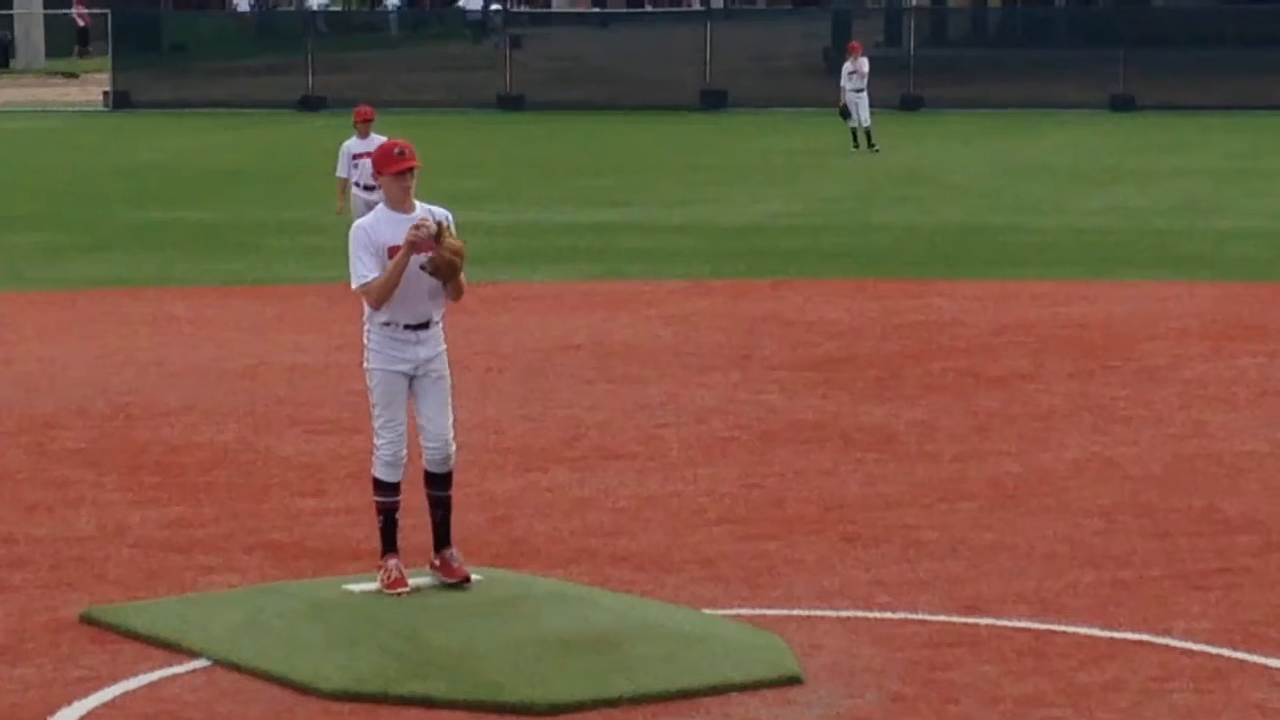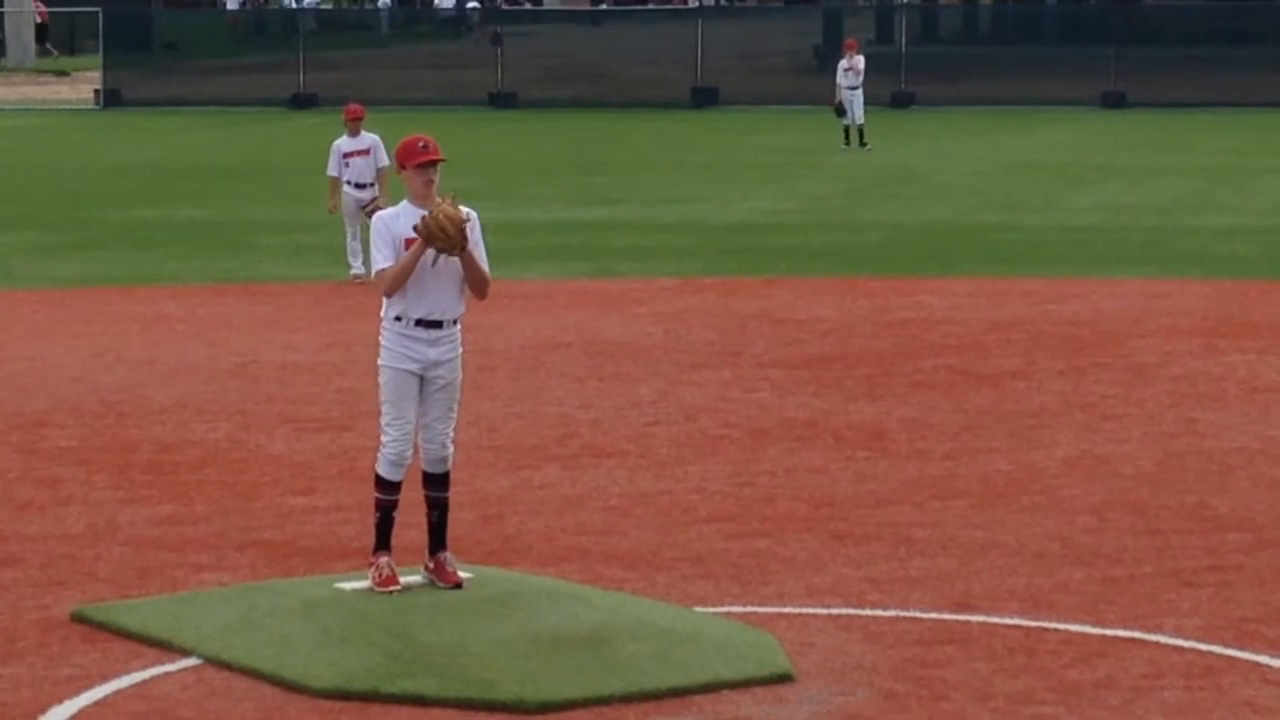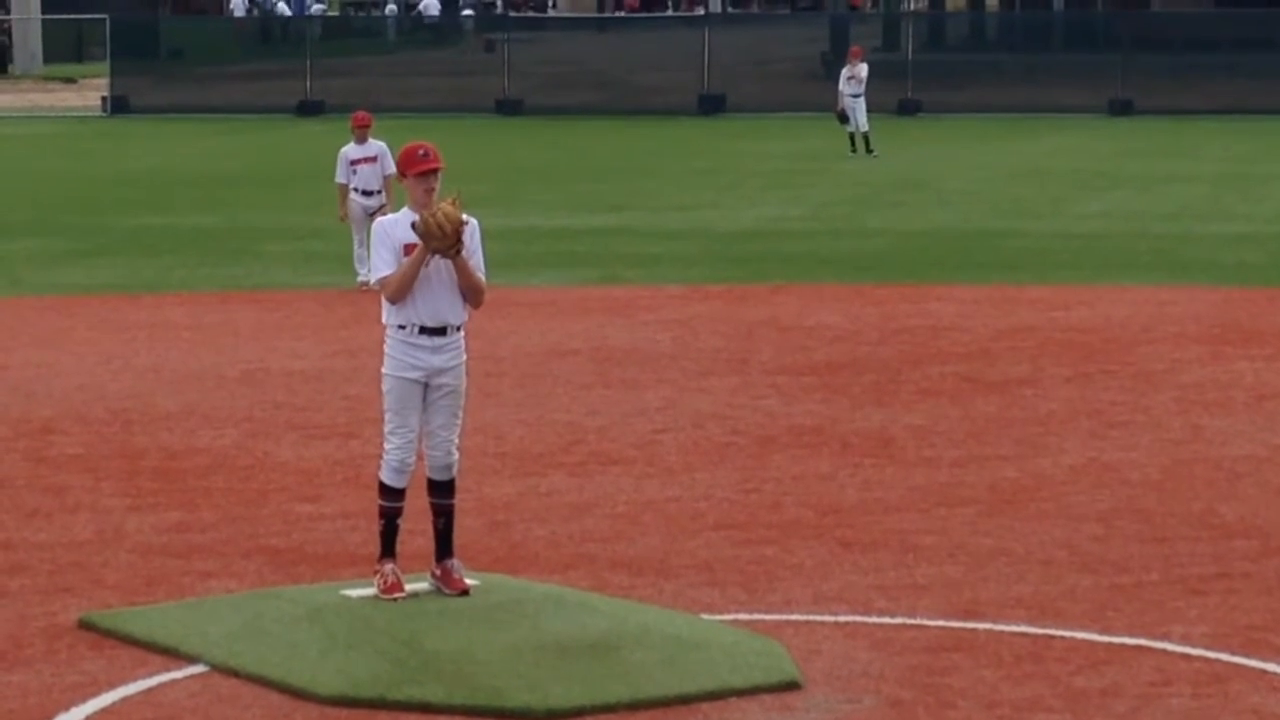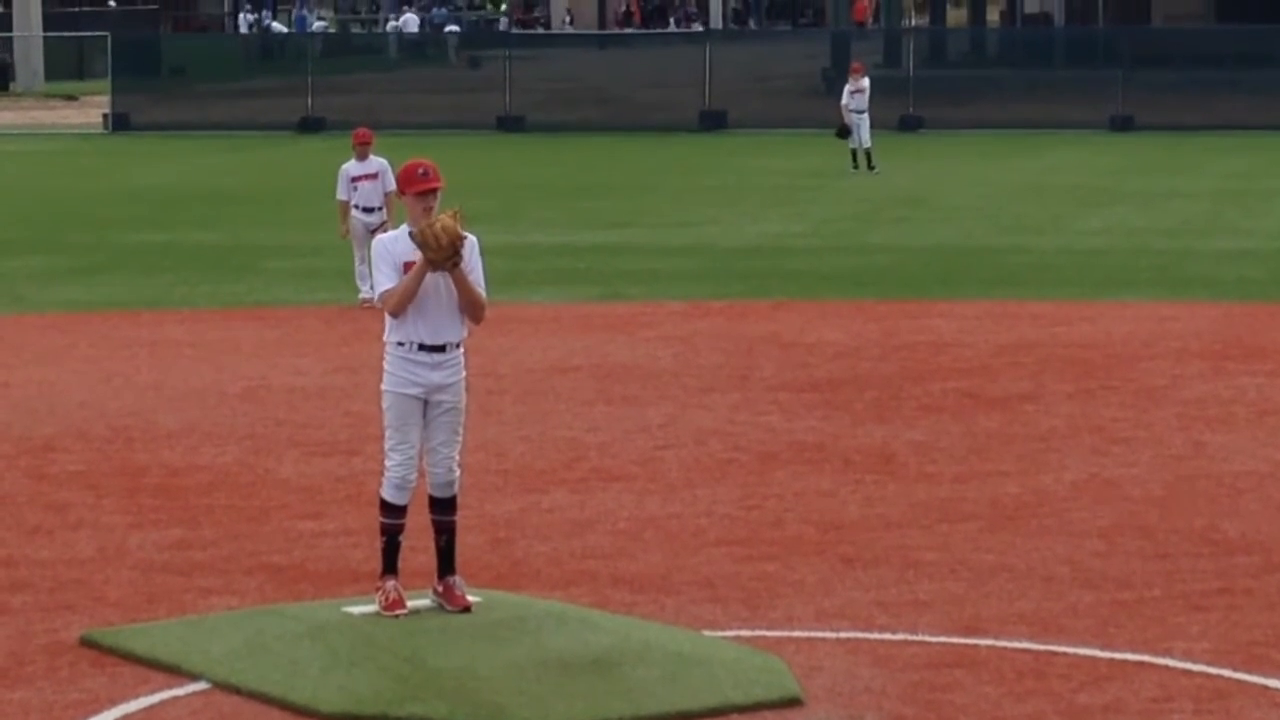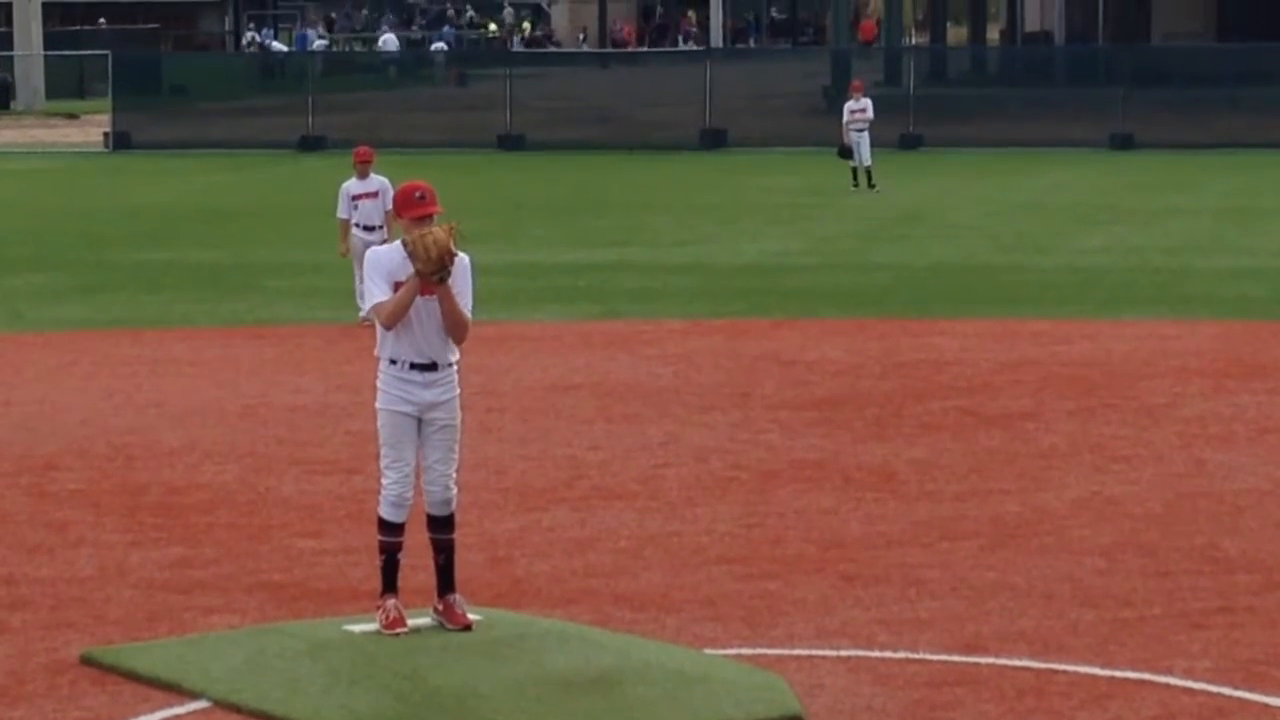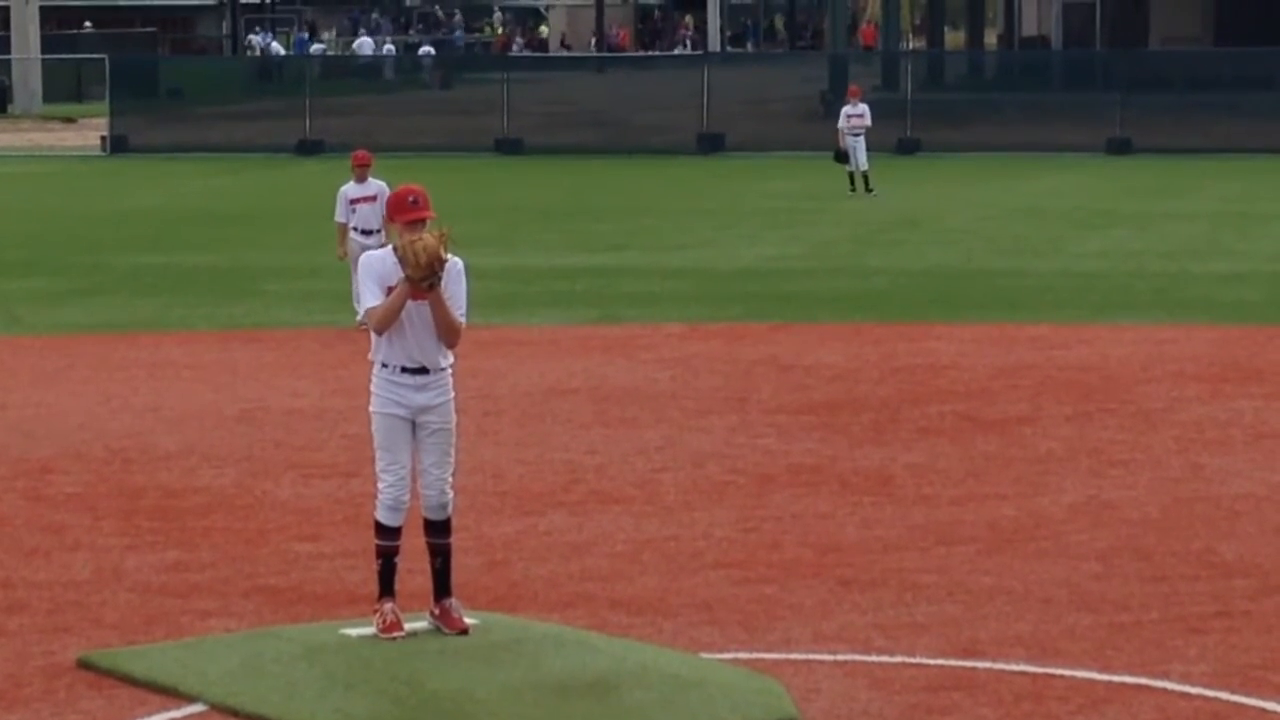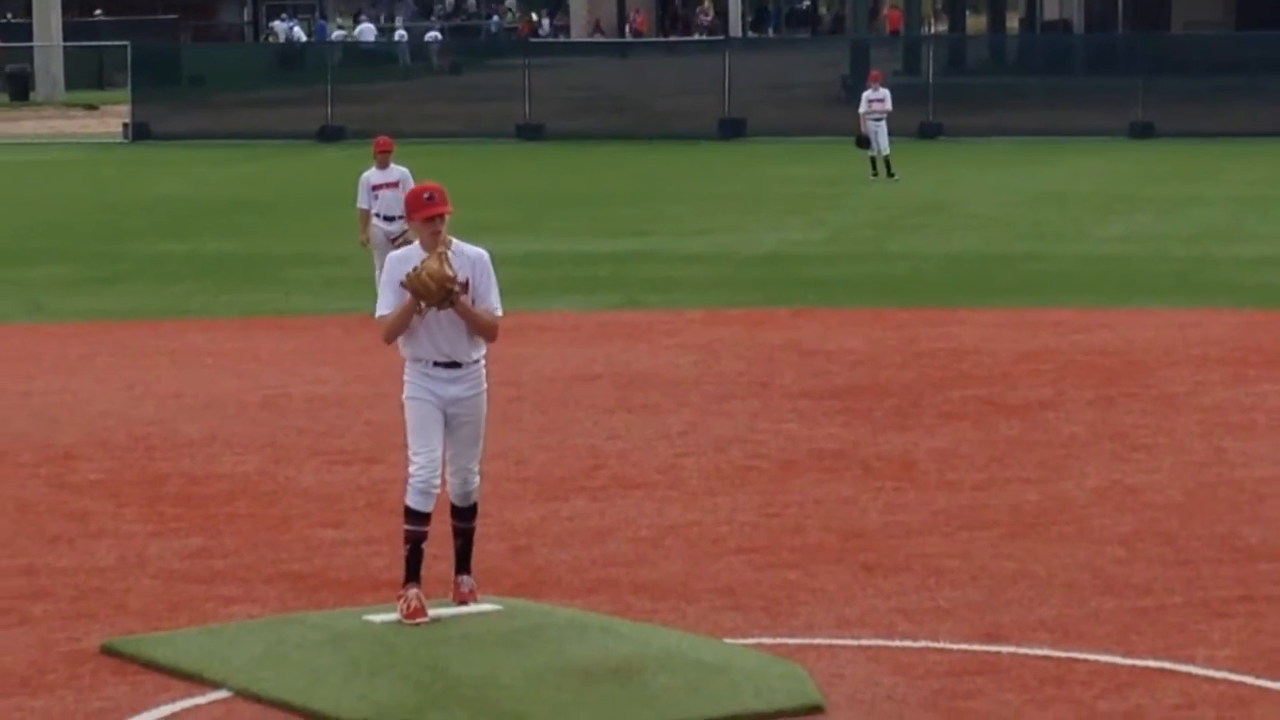
dt=0.7s
person 1, frame 1
left shoulder: (440, 218)
right shoulder: (365, 229)
left elbow: (456, 295)
right elbow: (374, 297)
right wrist: (406, 251)
left hip: (431, 343)
right hip: (387, 347)
left knee: (440, 445)
right knee: (390, 449)
left ankle: (443, 550)
right ankle: (389, 555)
person 1, frame 2
left shoulder: (464, 219)
right shoulder: (387, 221)
left elbow: (483, 291)
right elbow: (385, 285)
left wrist: (462, 248)
right wrist: (423, 243)
left hip: (446, 344)
right hip: (401, 344)
left knee: (439, 447)
right knee: (396, 446)
left ankle: (438, 552)
right ankle: (381, 552)
person 1, frame 3
left shoulder: (465, 225)
right shoulder: (387, 227)
left elbow: (477, 298)
right elbow: (392, 293)
left wrist: (455, 253)
right wrist: (425, 248)
left hip: (451, 350)
right hip: (405, 350)
left knee: (444, 453)
right knee: (399, 452)
left ankle: (445, 559)
right ankle: (387, 560)
person 1, frame 4
left shoulder: (465, 243)
right shoulder: (387, 245)
left elbow: (479, 314)
right elbow: (393, 306)
left wrist: (453, 267)
right wrist: (426, 261)
left hip: (450, 367)
right hip: (404, 367)
left knee: (445, 470)
right knee: (400, 469)
left ankle: (447, 577)
right ankle: (388, 577)
person 1, frame 5
left shoulder: (458, 262)
right shoulder: (380, 259)
left elbow: (461, 335)
right elbow: (386, 319)
left wrist: (442, 283)
right wrist: (419, 274)
left hip: (443, 384)
right hip: (397, 385)
left knee: (442, 488)
right knee: (396, 487)
left ankle: (446, 595)
right ankle: (389, 595)
person 1, frame 6
left shoulder: (450, 267)
right shoulder: (373, 264)
left elbow: (454, 338)
right elbow: (377, 323)
left wrist: (432, 288)
right wrist: (409, 280)
left hip: (436, 389)
right hip: (391, 388)
left knee: (438, 492)
right knee: (393, 492)
left ankle: (443, 600)
right ankle: (386, 599)
person 1, frame 7
left shoulder: (476, 259)
right shoulder: (398, 263)
left elbow: (492, 331)
right elbow: (387, 333)
left wrist: (456, 300)
right wrist: (417, 299)
left hip: (468, 380)
right hip: (422, 381)
left knee: (465, 481)
right knee: (423, 477)
left ankle: (463, 572)
right ankle: (411, 584)
